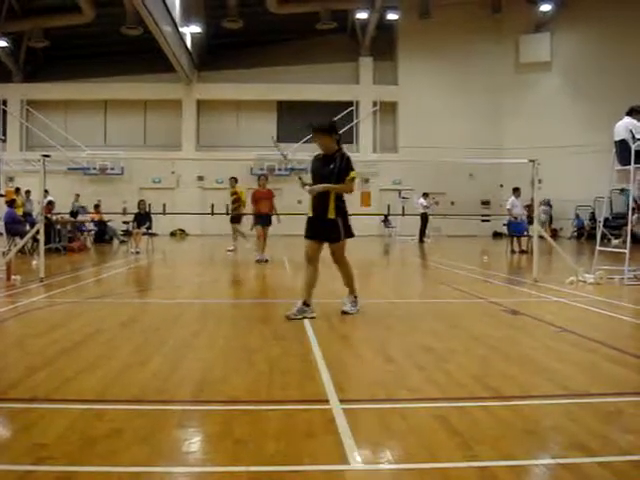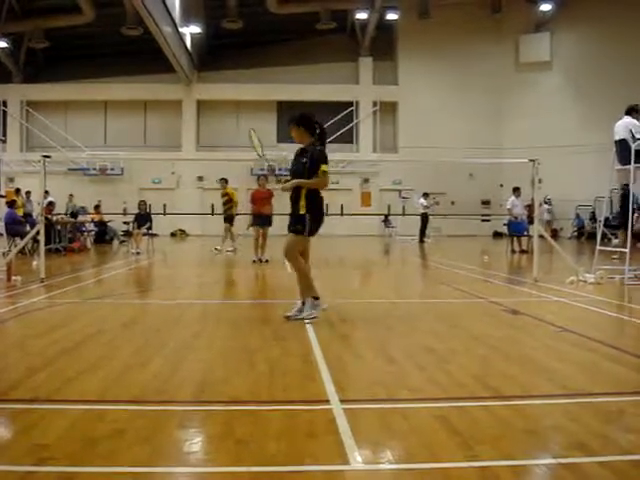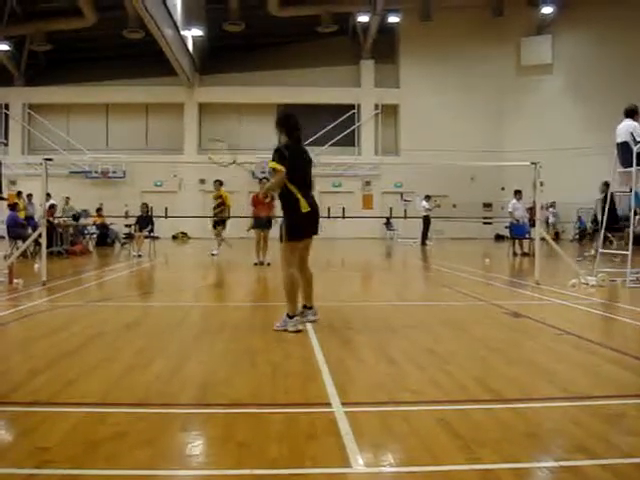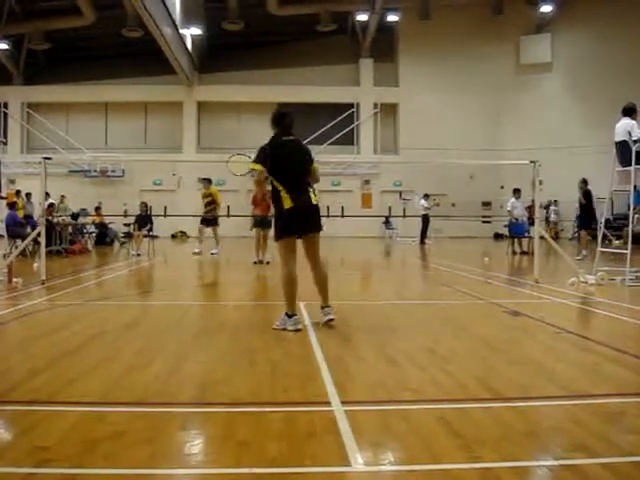
dt=0.3s
person 1, frame 1
left shoulder: (343, 159)
right shoulder: (317, 160)
left elbow: (350, 188)
left wrist: (326, 187)
right wrist: (307, 185)
left hip: (335, 215)
right hip: (316, 214)
left knee: (339, 259)
right knee: (310, 259)
left ankle: (352, 297)
right ankle: (306, 306)
person 1, frame 2
left shoulder: (317, 152)
right shoulder: (300, 152)
left elbow: (322, 182)
left wrist: (295, 183)
right wrist: (291, 184)
left hip: (310, 209)
right hip: (300, 208)
left knee: (290, 251)
right knee: (300, 256)
left ankle: (313, 298)
right ankle: (307, 303)
person 1, frame 3
left shoulder: (281, 150)
right shoulder: (302, 151)
left elbow: (279, 179)
left wrist: (267, 188)
left hip: (295, 211)
right hip: (309, 209)
left knee: (289, 263)
right knee: (301, 262)
left ankle: (292, 317)
right ankle: (308, 309)
person 1, frame 4
left shoulder: (268, 149)
right shoulder: (302, 148)
left elbow: (260, 177)
right elbow: (315, 178)
left hip: (286, 208)
right hip: (309, 205)
left knee: (288, 263)
right knee: (315, 259)
left ankle: (291, 316)
right ankle: (326, 308)
